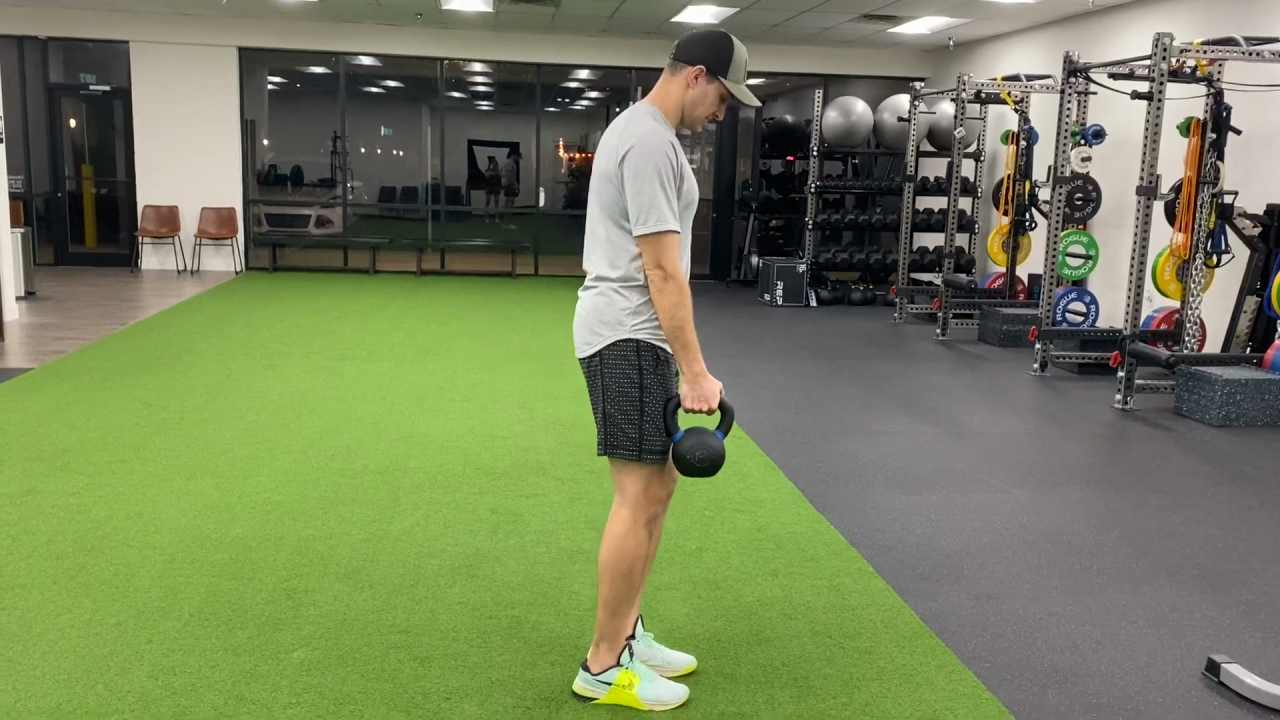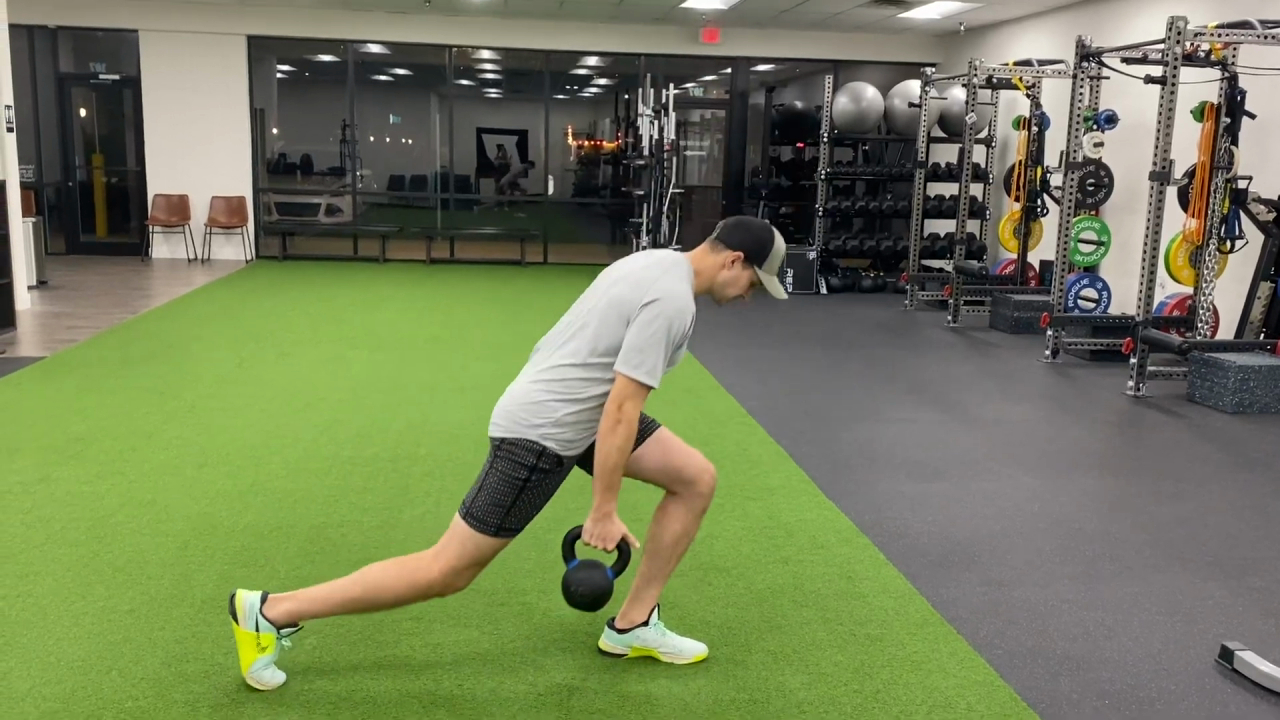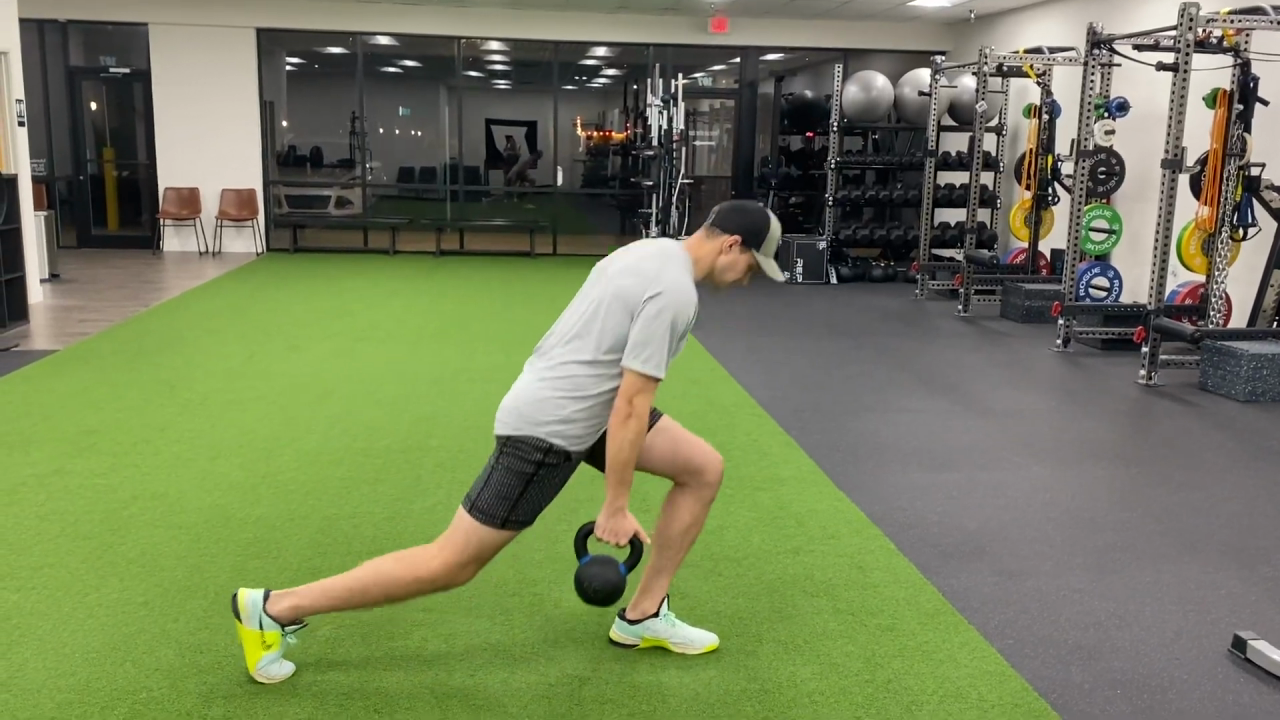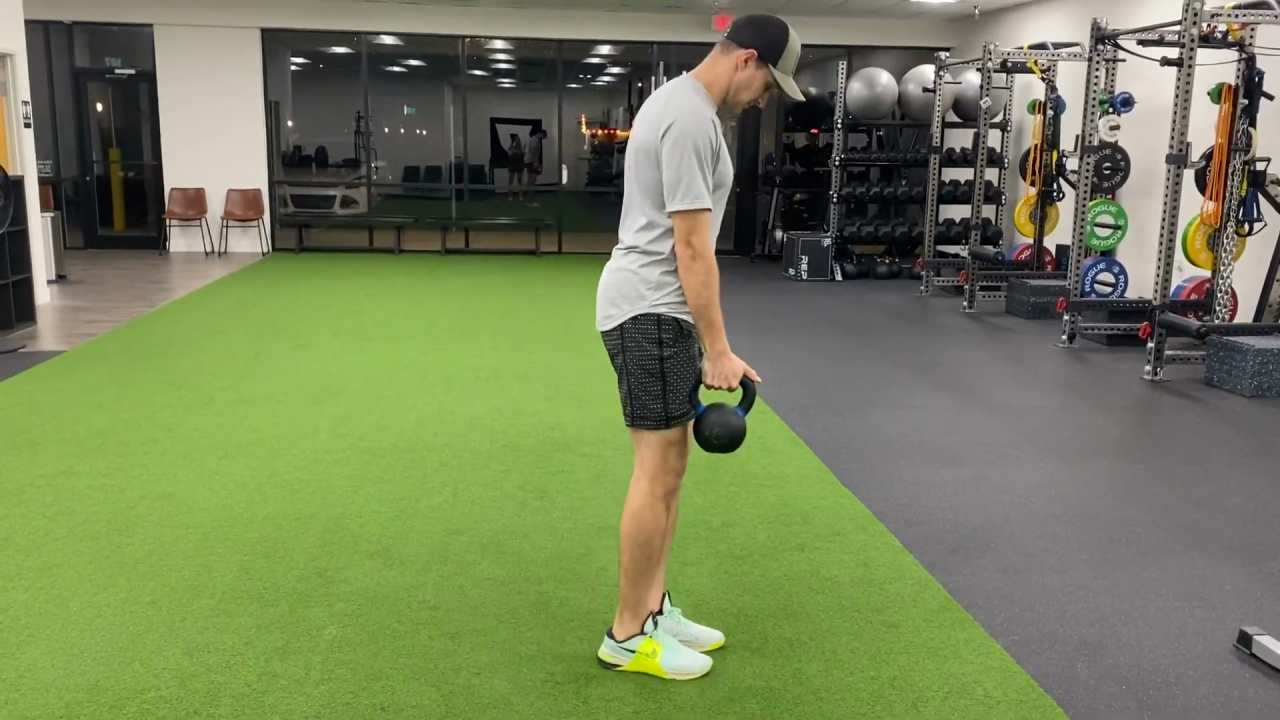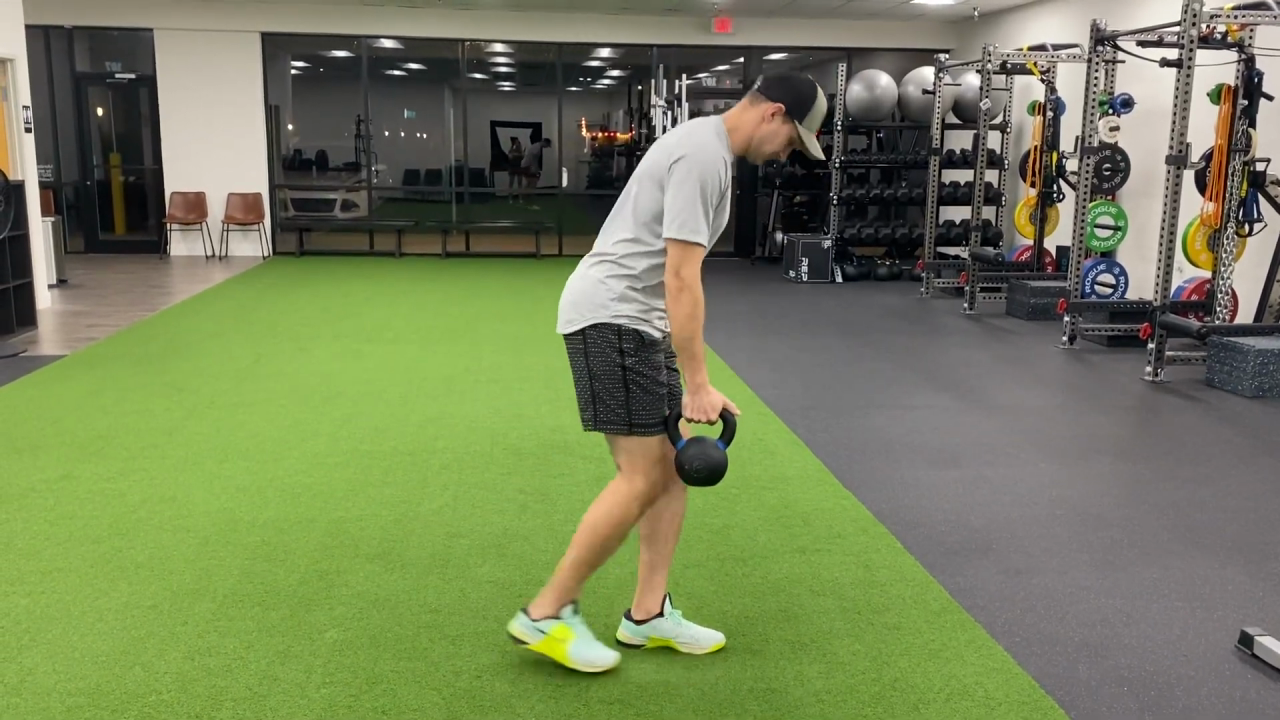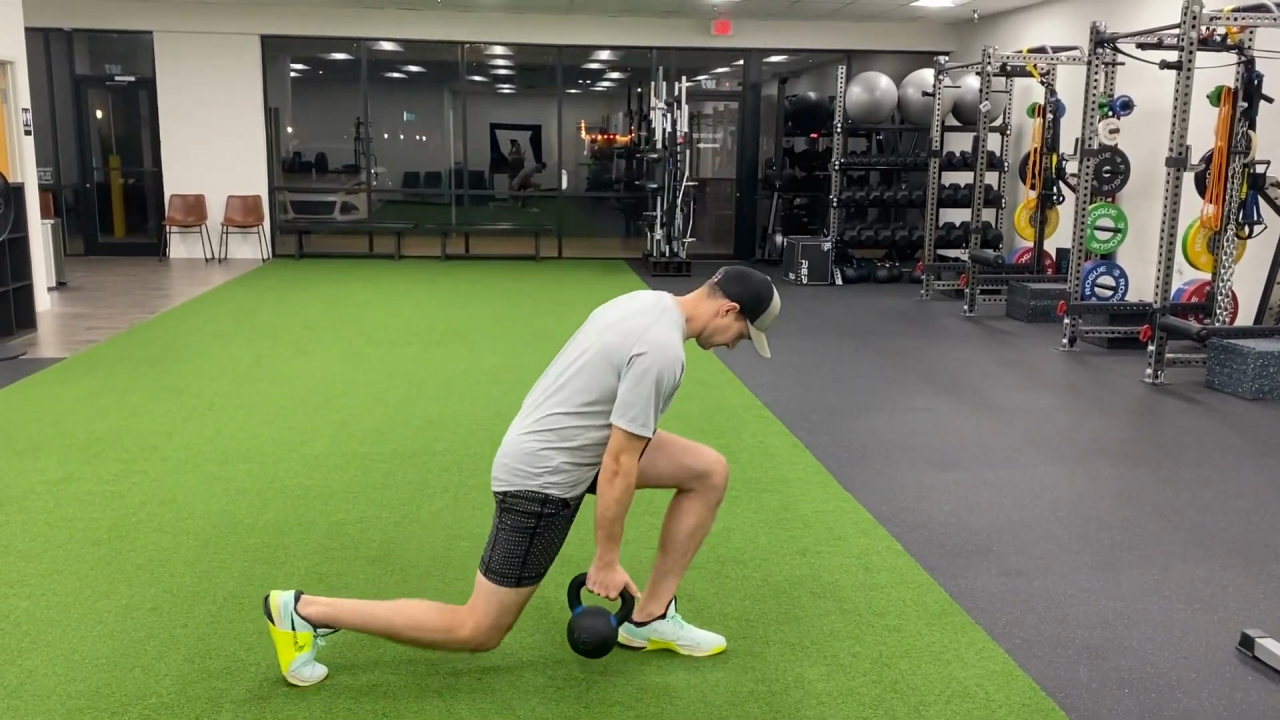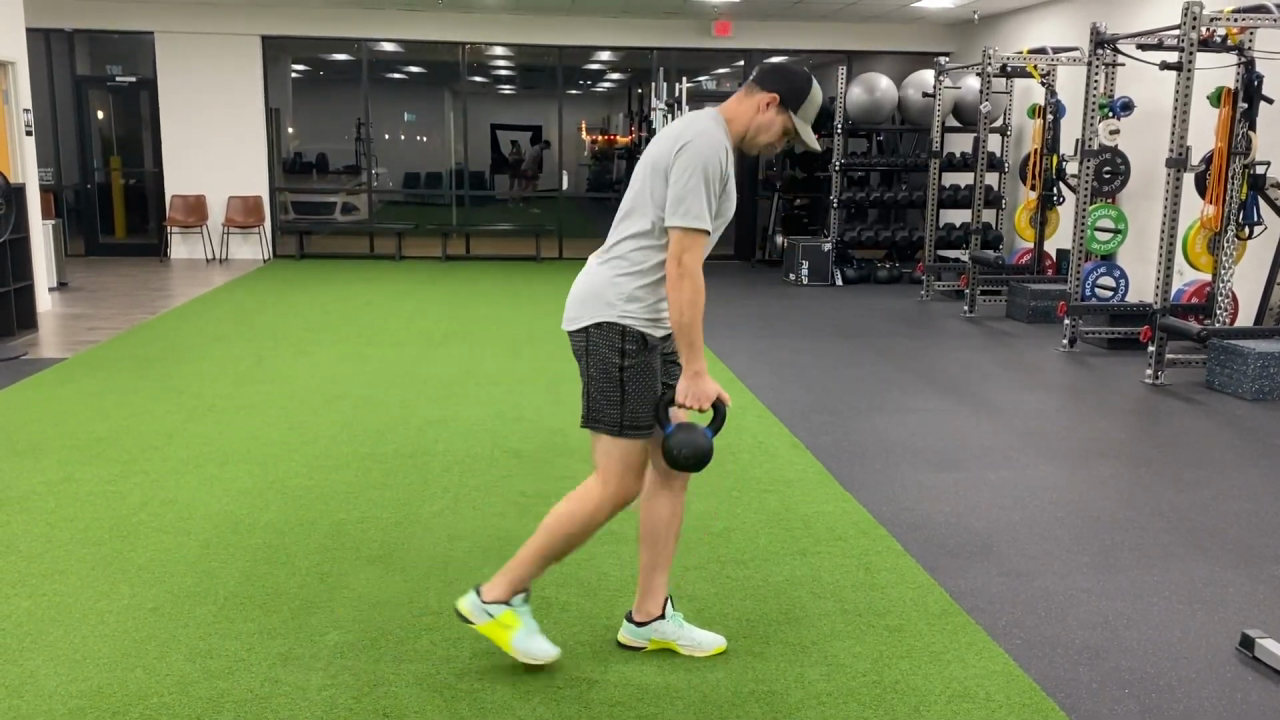
dt=0.7s
person 1, frame 1
left shoulder: (640, 129)
right shoulder: (650, 140)
right elbow: (663, 269)
left wrist: (683, 364)
right wrist: (696, 372)
left hip: (629, 331)
right hip: (628, 336)
left knee: (654, 488)
right knee: (640, 501)
left ankle: (624, 638)
right ankle: (605, 668)
person 1, frame 2
left shoulder: (658, 262)
right shoulder: (673, 301)
right elbow: (622, 411)
right wrist: (602, 513)
left hip: (572, 411)
right hip: (542, 430)
left knee: (698, 480)
right knee: (446, 570)
left ankle: (633, 625)
right ankle: (270, 613)
person 1, frame 3
left shoulder: (650, 252)
right shoulder: (675, 290)
right elbow: (631, 406)
right wrist: (615, 509)
left hip: (576, 408)
right hip: (547, 426)
left knee: (703, 468)
right knee: (451, 565)
left ankle: (643, 615)
right ankle: (274, 611)
person 1, frame 4
left shoulder: (679, 101)
right shoulder: (692, 118)
right elbow: (692, 248)
right wrist: (718, 351)
left hip: (654, 305)
right hip: (652, 311)
left knee: (668, 467)
right knee: (659, 476)
left ankle: (651, 613)
right ankle: (627, 636)
person 1, frame 5
left shoulder: (708, 143)
right shoulder: (703, 156)
right elbow: (682, 275)
right wrist: (696, 386)
left hip: (631, 315)
right hip: (611, 316)
left knee: (674, 464)
right knee: (644, 478)
left ankle: (647, 614)
right ankle: (547, 612)
person 1, frame 6
left shoulder: (649, 302)
right shoulder: (661, 352)
right elbow: (619, 466)
right wrist: (607, 562)
left hip: (557, 446)
right hip: (544, 475)
left knee: (709, 473)
right knee: (478, 631)
left ankle: (651, 617)
right ankle: (303, 612)
person 1, frame 7
left shoulder: (698, 136)
right shoulder: (704, 150)
right elbow: (684, 266)
left wrist: (687, 361)
right wrist: (696, 372)
left hip: (639, 320)
right hip: (618, 320)
left knee: (670, 466)
right knee: (616, 484)
left ankle: (649, 617)
right ankle: (494, 596)
